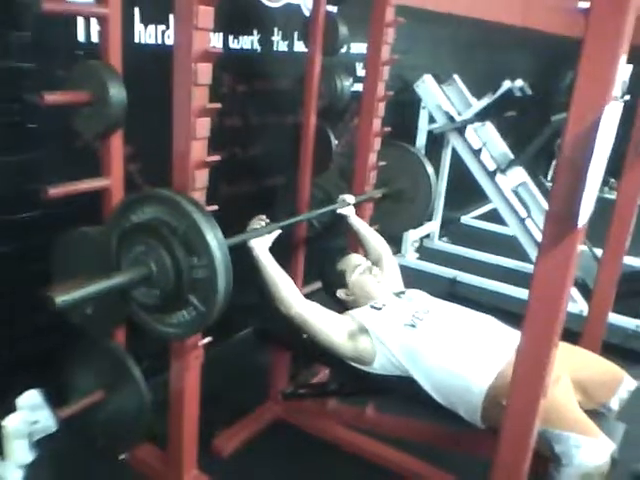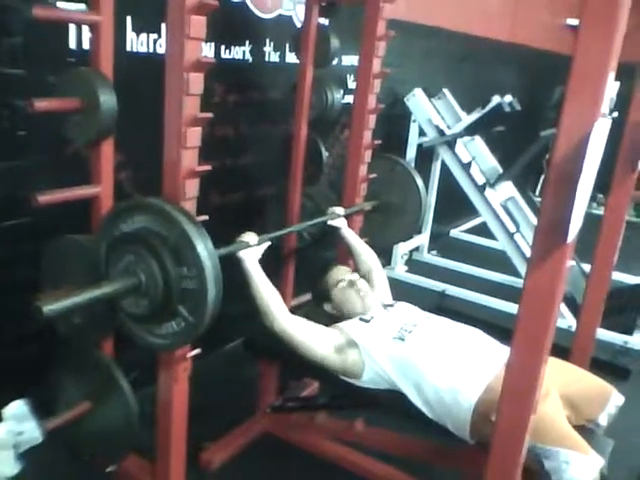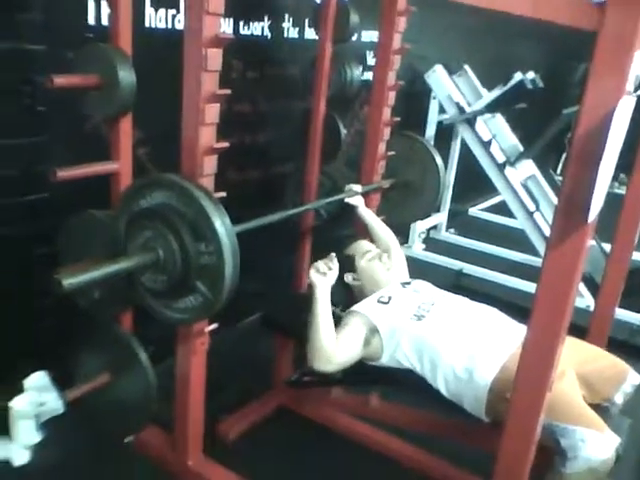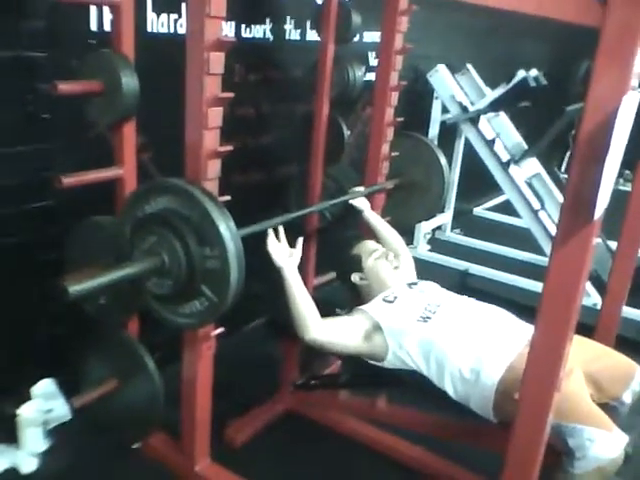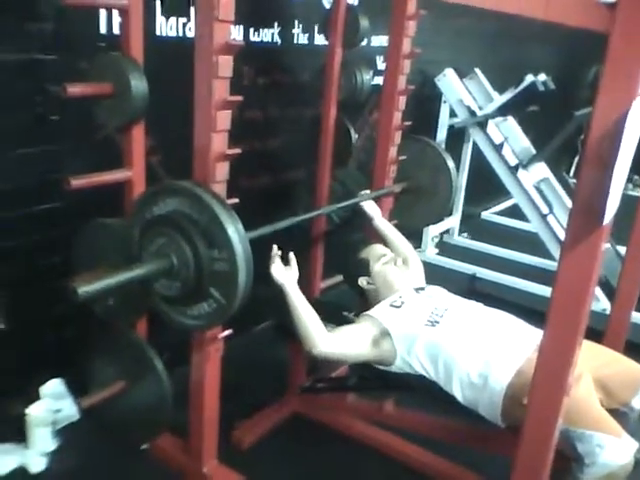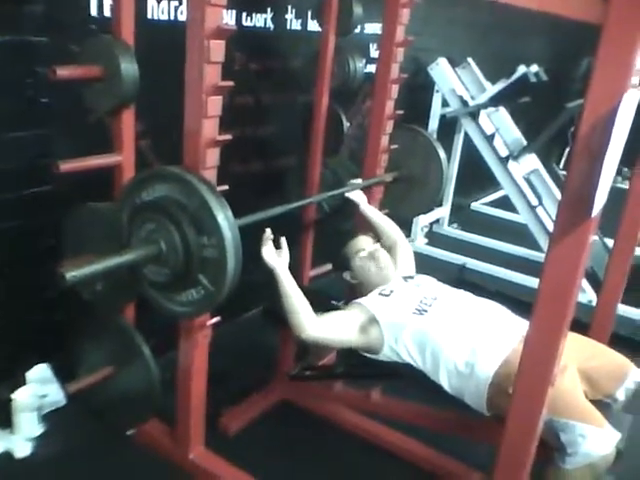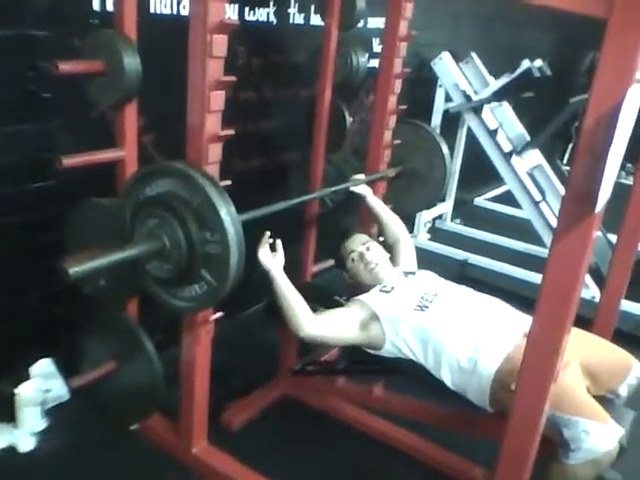
dt=0.7s
person 1, frame 1
left shoulder: (397, 294)
right shoulder: (356, 329)
left elbow: (384, 254)
right elbow: (295, 307)
left wrist: (352, 219)
right wrist: (260, 250)
left hip: (523, 348)
right hip: (496, 382)
person 1, frame 2
left shoulder: (386, 307)
right shoulder: (344, 342)
left elbow: (374, 267)
right elbow: (281, 322)
left wrist: (344, 230)
right wrist: (250, 263)
left hip: (511, 361)
right hip: (486, 395)
left knee: (615, 409)
person 1, frame 3
left shoulder: (404, 286)
right shoulder: (365, 320)
left elbow: (393, 247)
right elbow: (324, 359)
left wrist: (362, 209)
right wrist: (321, 289)
right hip: (500, 374)
right knee: (594, 451)
person 1, frame 4
left shoulder: (411, 286)
right shoulder: (371, 323)
left elbow: (401, 249)
right elbow: (313, 332)
left wrist: (368, 212)
right wrist: (288, 270)
left hip: (534, 340)
right hip: (507, 374)
right knee: (602, 450)
person 1, frame 5
left shoulder: (420, 291)
right shoulder: (378, 327)
left elbow: (410, 256)
right elbow: (321, 345)
left wrist: (377, 218)
right wrist: (289, 285)
left hip: (544, 345)
right hip: (515, 377)
person 1, frame 6
left shoulder: (407, 278)
right shoulder: (365, 316)
left elbow: (398, 241)
right elbow: (308, 329)
left wrist: (364, 207)
right wrist: (280, 269)
left hip: (527, 334)
right hip: (499, 368)
right knee: (594, 449)
person 1, frame 7
left shoulder: (408, 274)
right shoulder: (366, 313)
left elbow: (402, 237)
right elbow: (308, 328)
left wrist: (370, 198)
right wrist: (275, 271)
left hip: (531, 330)
right hip: (502, 364)
right knee: (597, 444)
